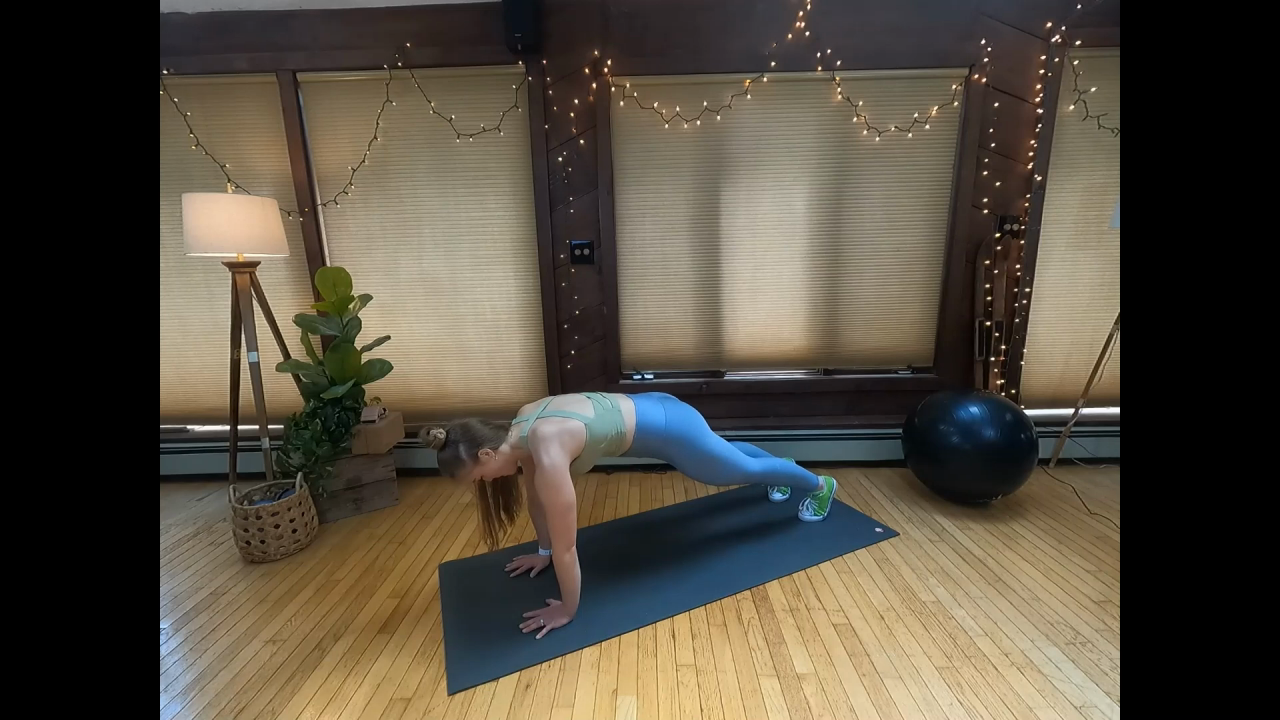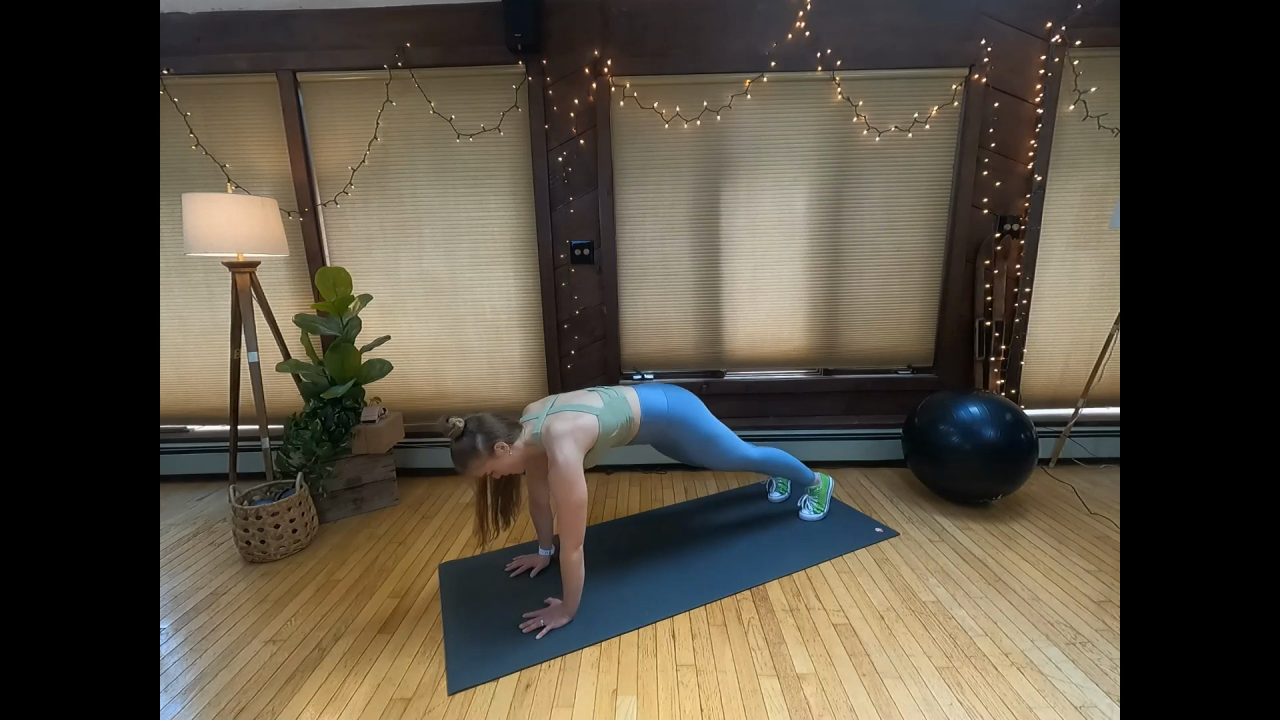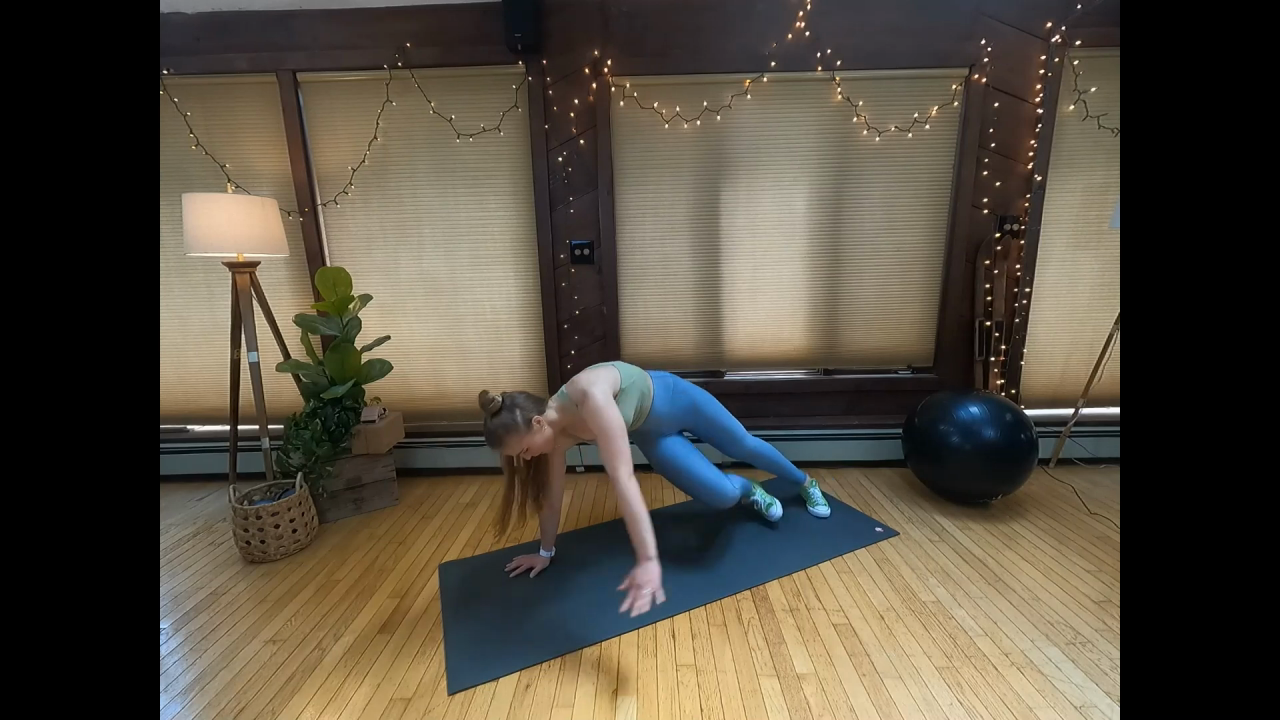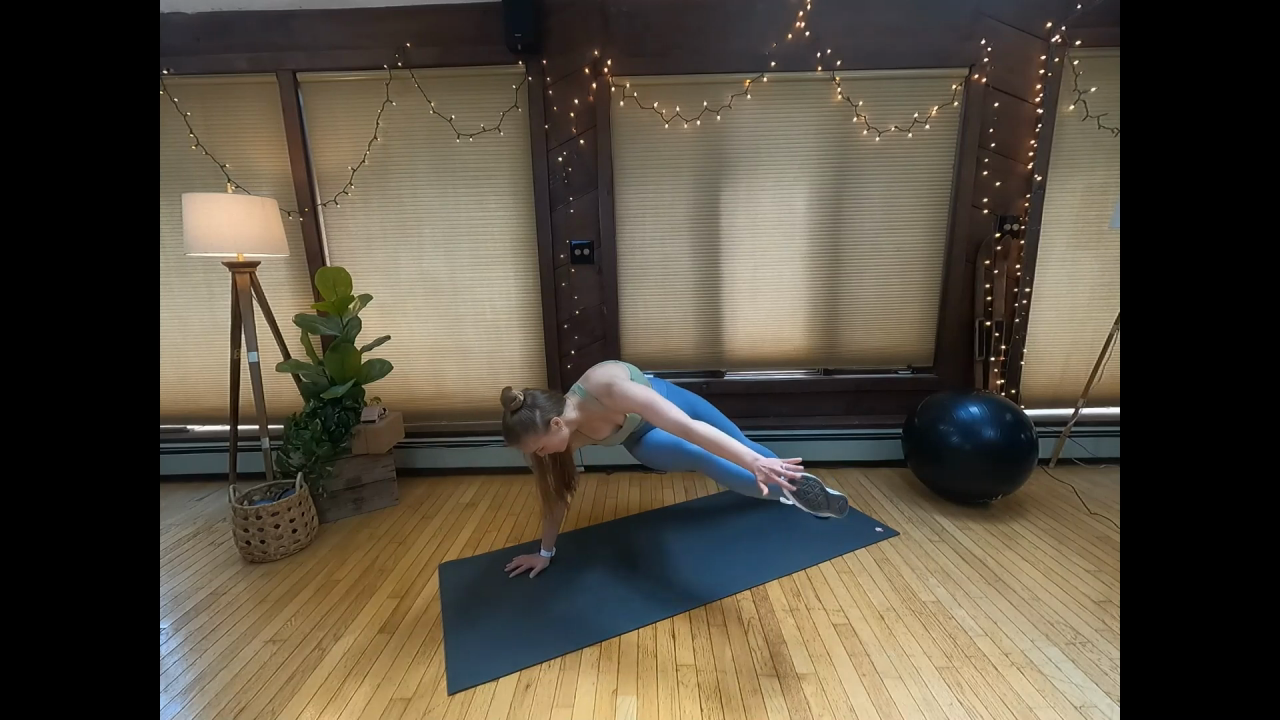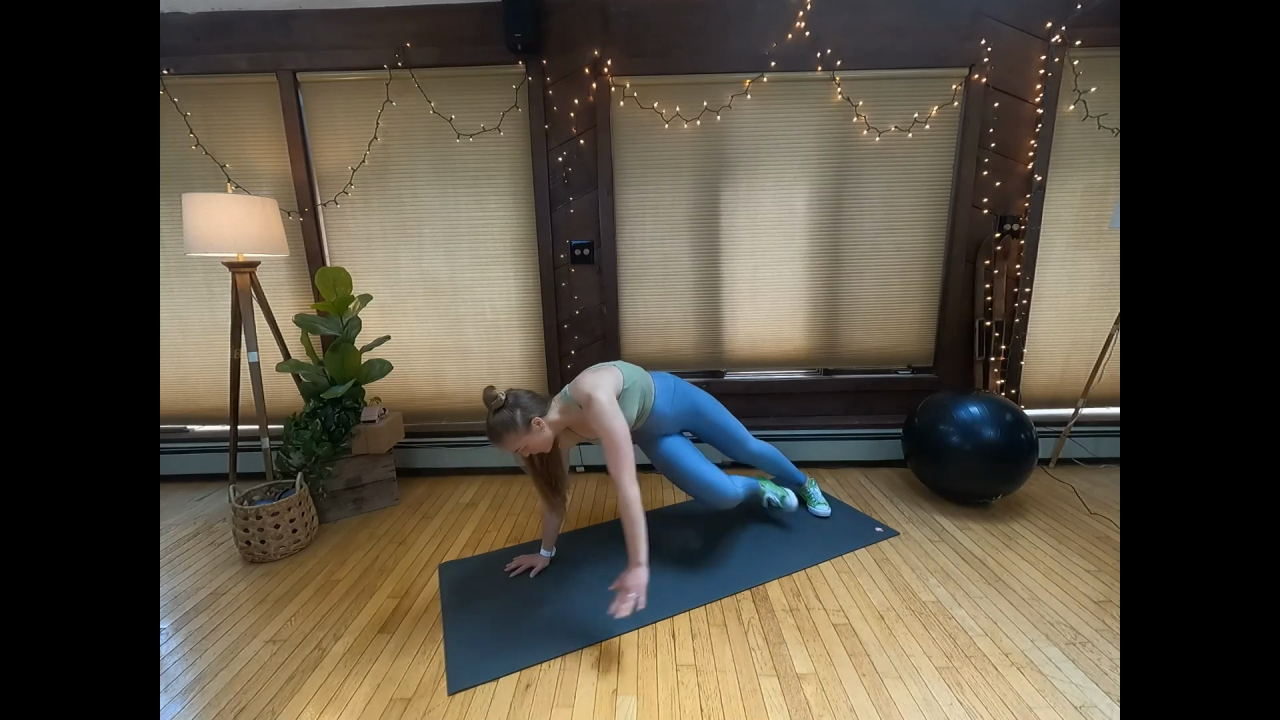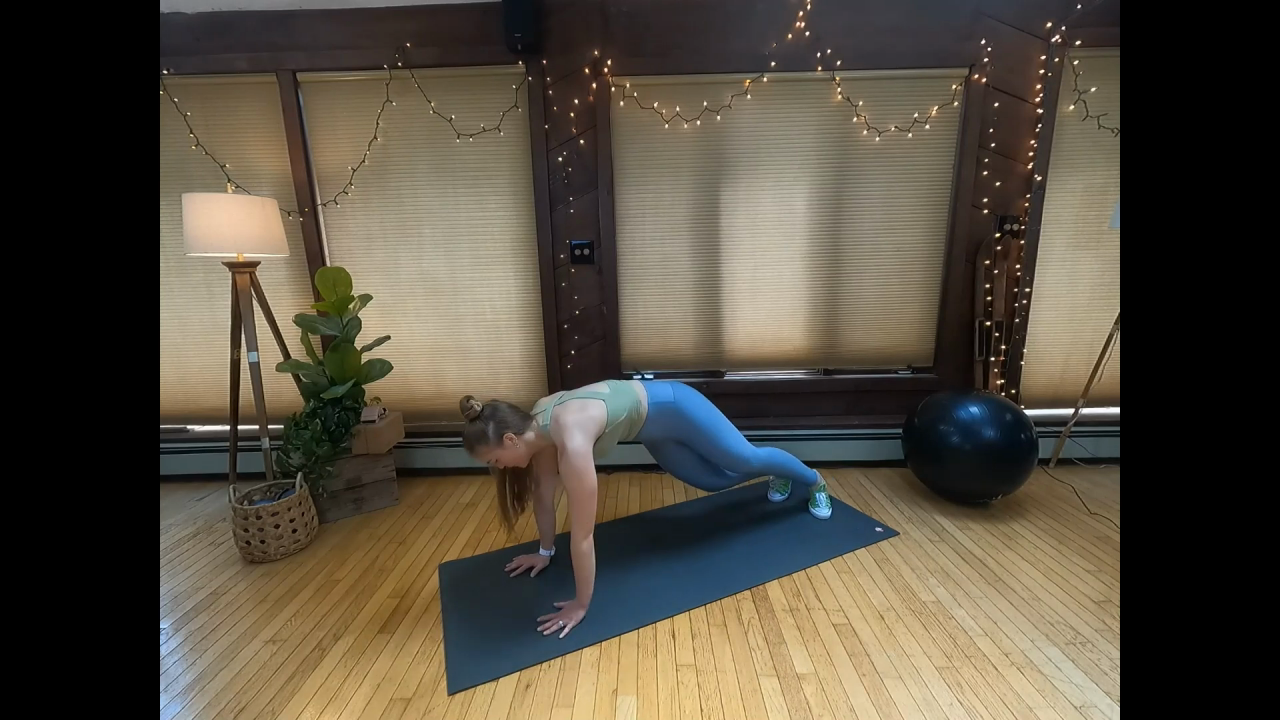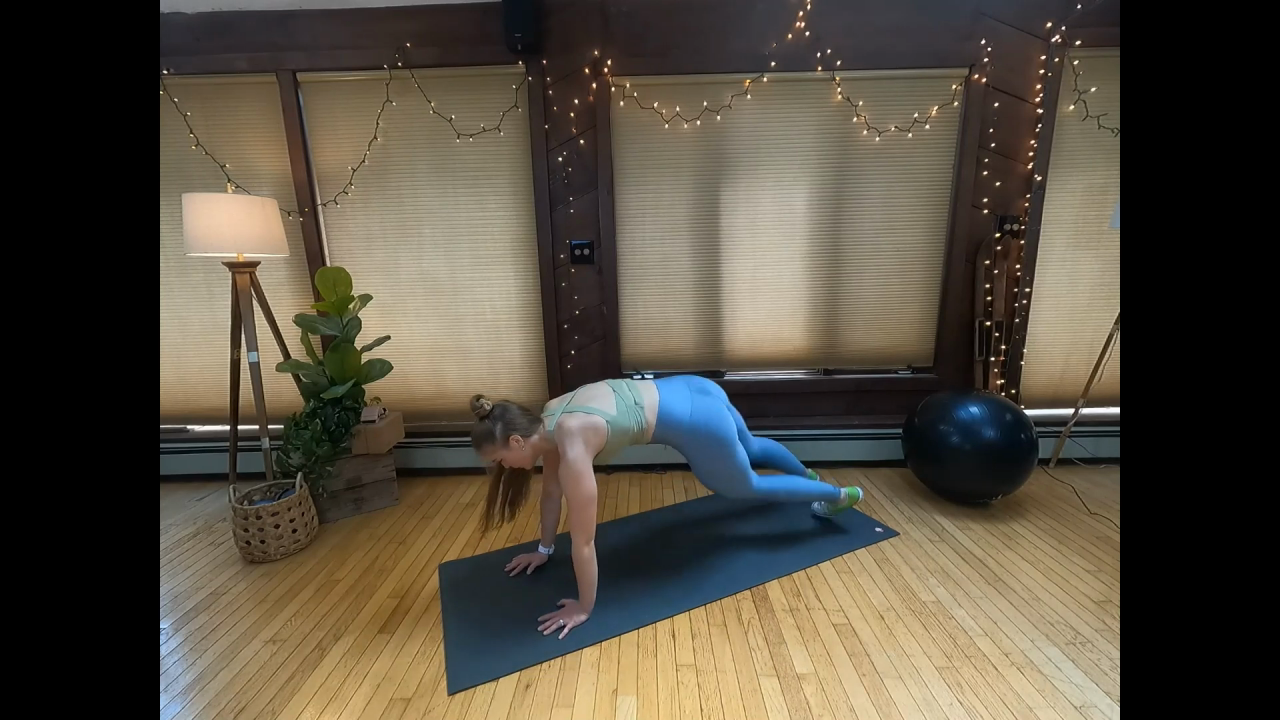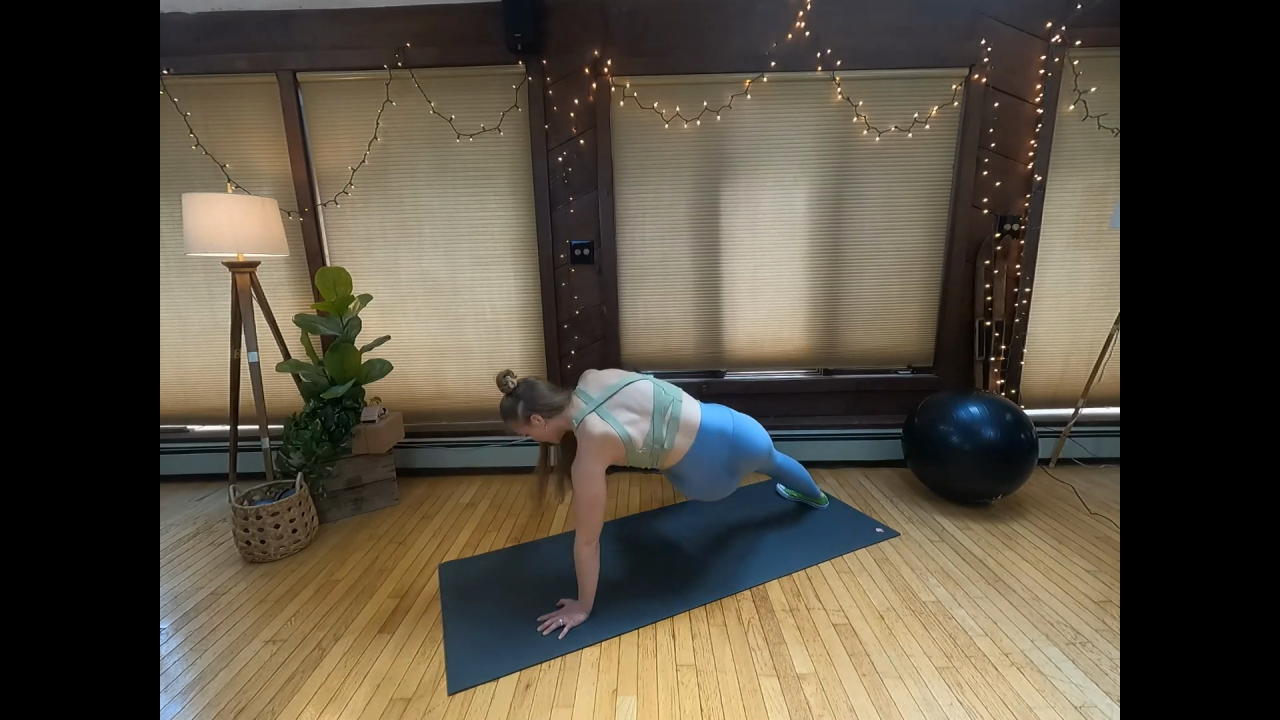
dt=0.3s
person 1, frame 1
left shoulder: (547, 454)
right shoulder: (520, 428)
left elbow: (567, 546)
right elbow: (536, 496)
left wrist: (568, 610)
right wrist: (542, 551)
left hip: (665, 428)
right hip: (647, 411)
left knee: (743, 470)
right knee: (722, 453)
left ankle: (820, 486)
right ankle: (776, 476)
person 1, frame 2
left shoulder: (561, 449)
right shoulder: (526, 427)
left elbow: (573, 544)
right elbow: (539, 496)
left wrist: (567, 609)
right wrist: (543, 551)
left hip: (670, 413)
right hip: (646, 411)
left knee: (741, 456)
right knee: (707, 456)
left ankle: (815, 484)
right ankle: (778, 475)
person 1, frame 3
left shoulder: (590, 398)
right shoulder: (554, 423)
left elbow: (623, 482)
right elbow: (552, 493)
left wrist: (648, 559)
right wrist: (546, 551)
left hip: (672, 396)
left knee: (744, 445)
right knee: (722, 495)
left ankle: (804, 483)
right ankle: (750, 492)
person 1, frame 4
left shoulder: (606, 386)
right shoulder: (565, 429)
left elbow: (686, 426)
right elbow: (557, 494)
left wrist: (754, 461)
right wrist: (545, 552)
left hip: (666, 400)
right hip: (644, 440)
left knee: (740, 447)
right knee: (710, 460)
left ankle: (798, 482)
person 1, frame 5
left shoulder: (593, 399)
right shoulder: (556, 428)
left elbow: (626, 484)
right elbow: (554, 491)
left wrist: (638, 564)
right wrist: (546, 550)
left hip: (672, 398)
left knee: (748, 448)
right knee: (721, 493)
left ankle: (804, 484)
right ankle: (762, 490)
person 1, frame 6
left shoulder: (570, 440)
right shoulder: (537, 422)
left elbow: (583, 535)
right elbow: (543, 493)
left wrist: (580, 605)
right wrist: (545, 550)
left hip: (672, 406)
right hip: (655, 423)
left knee: (745, 457)
right knee: (714, 479)
left ankle: (814, 481)
right ankle: (778, 476)
person 1, frame 7
left shoulder: (571, 450)
right shoulder: (549, 419)
left elbow: (583, 539)
right elbow: (552, 490)
left wrist: (583, 607)
right wrist: (544, 548)
left hip: (694, 420)
right hip: (687, 391)
left knee: (742, 486)
right knee: (748, 446)
left ankle: (835, 495)
right ankle: (804, 475)
person 1, frame 8
left shoulder: (591, 447)
right shoulder: (593, 378)
left elbow: (587, 540)
left wrist: (582, 608)
left hip: (710, 477)
right hip: (741, 430)
right knee: (768, 461)
right ankle: (815, 497)
